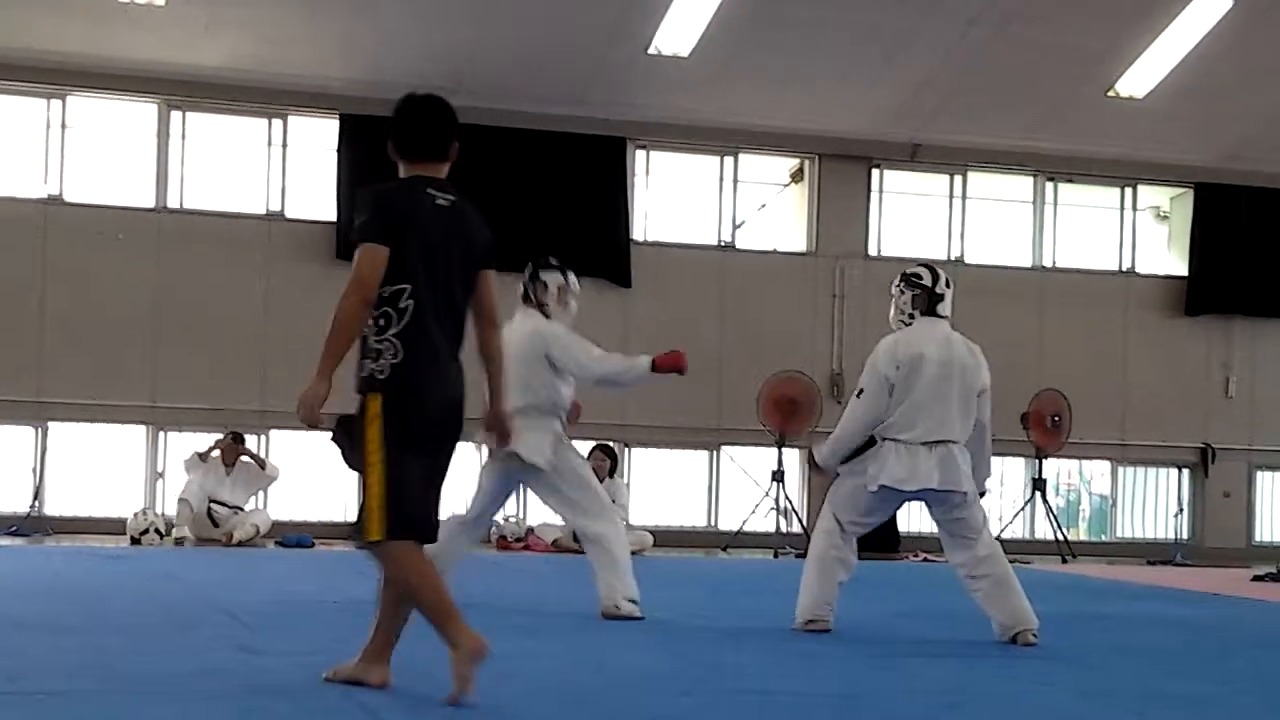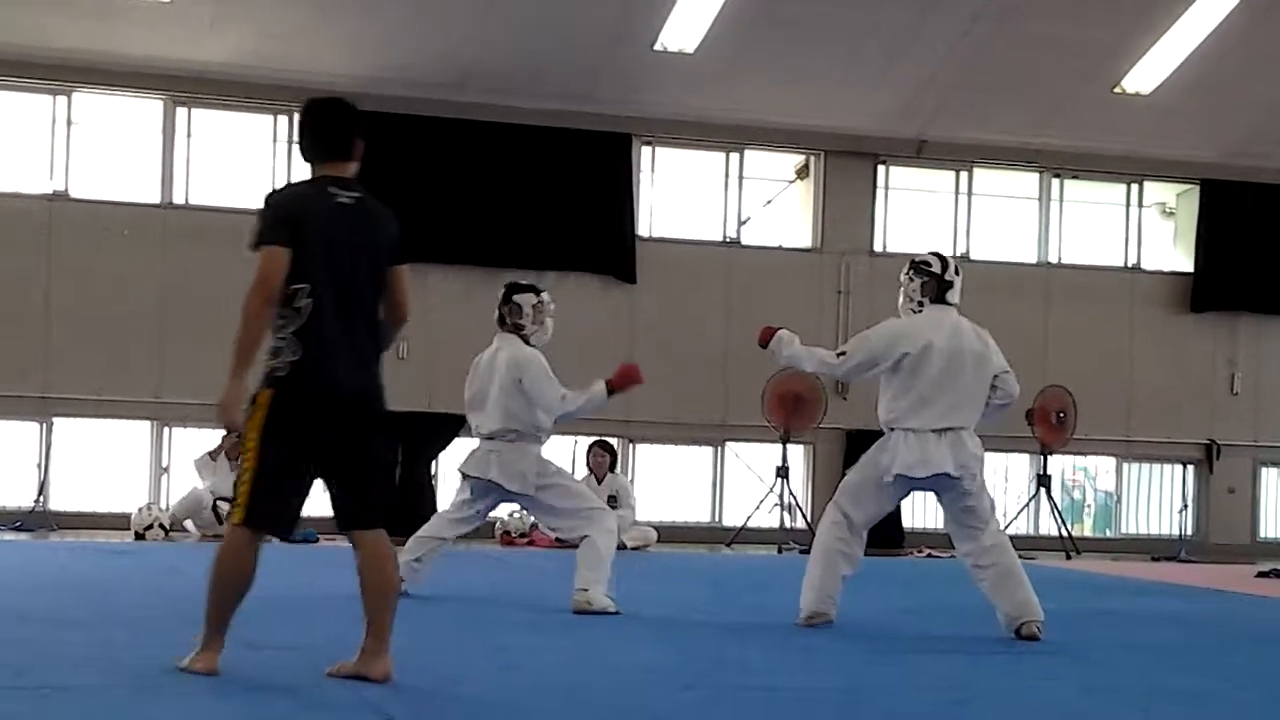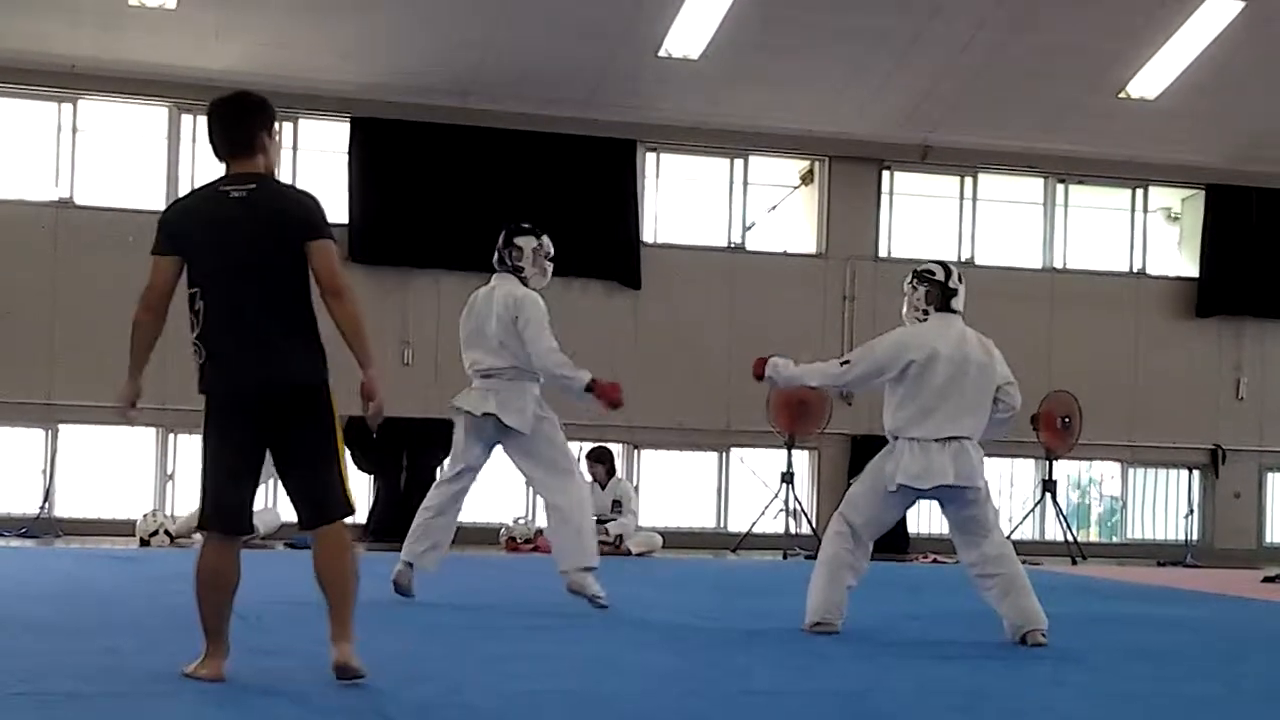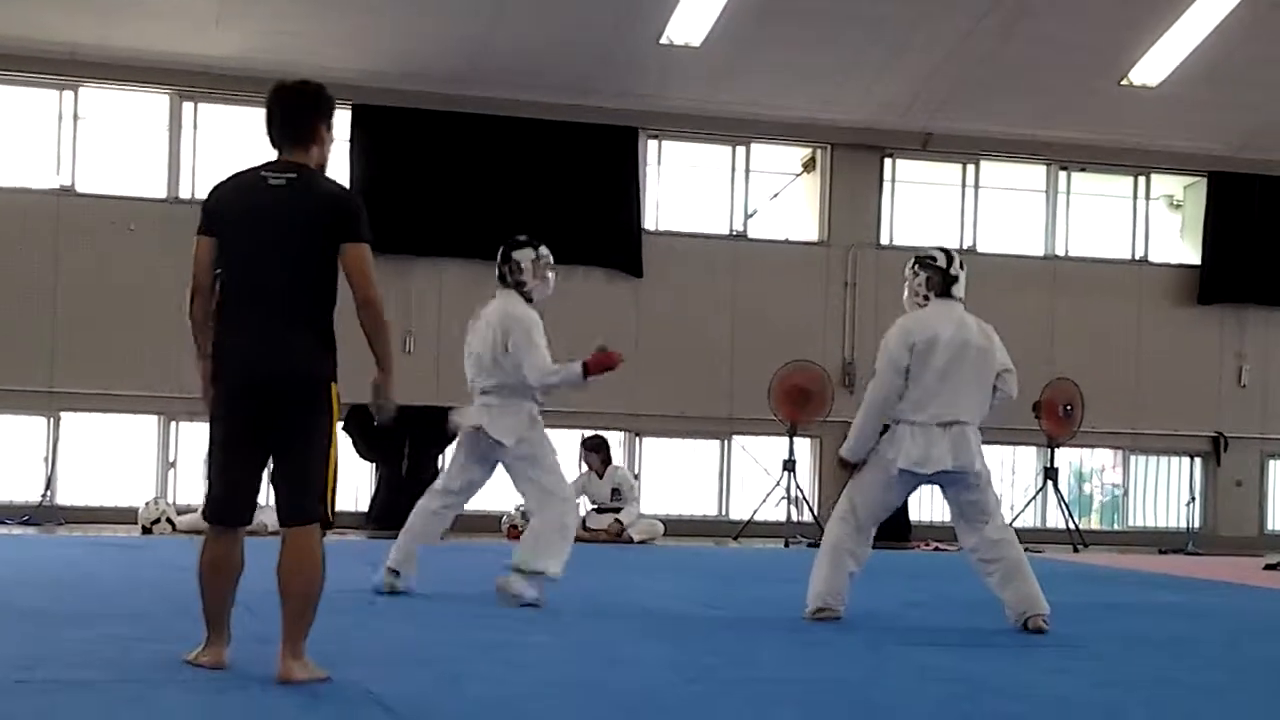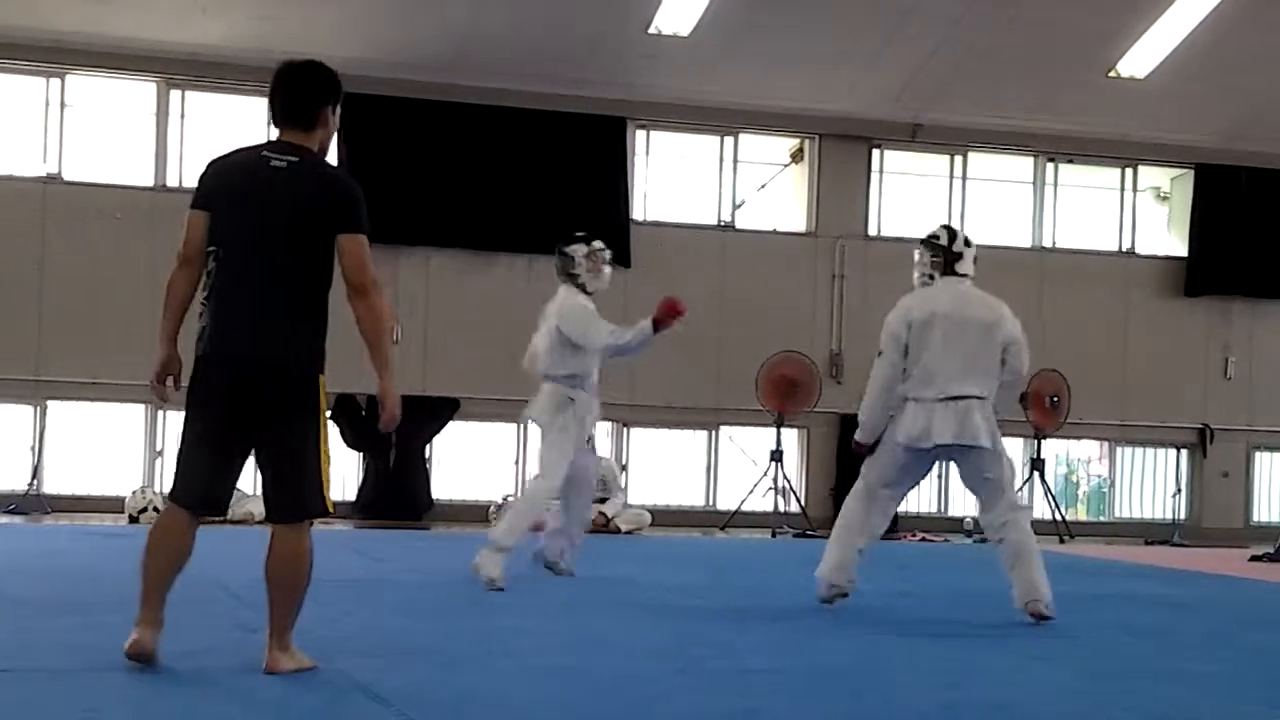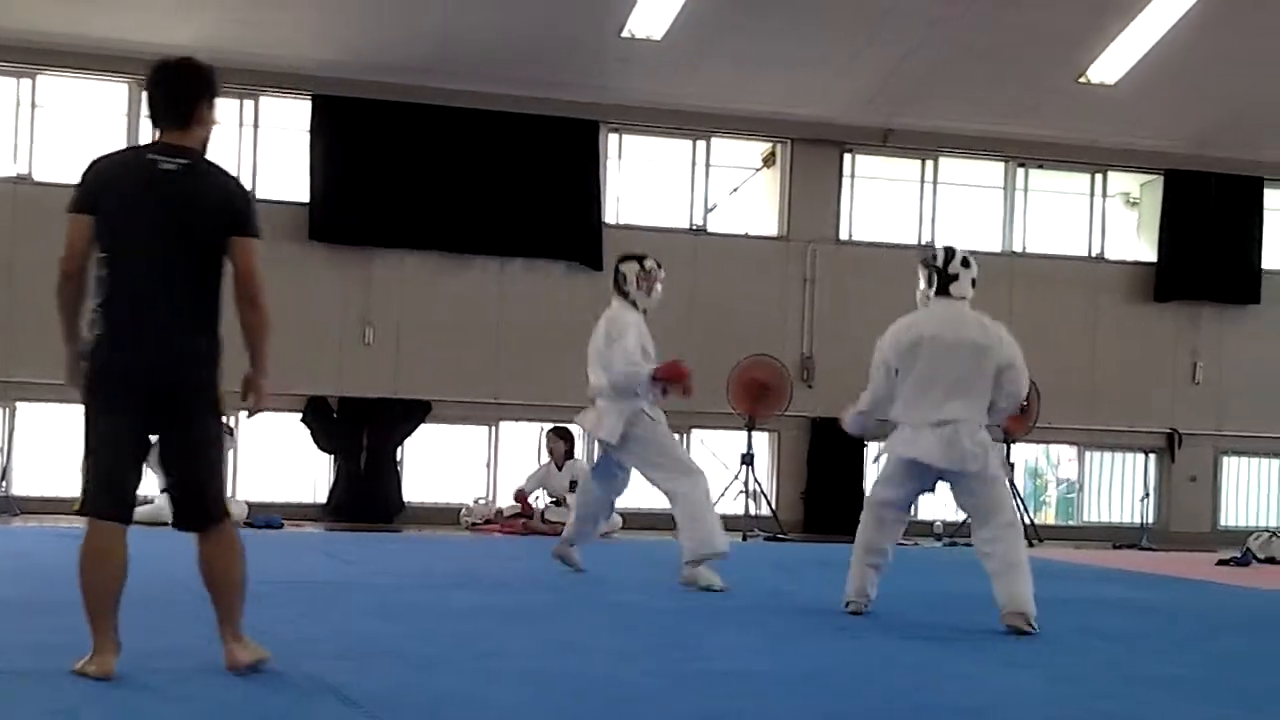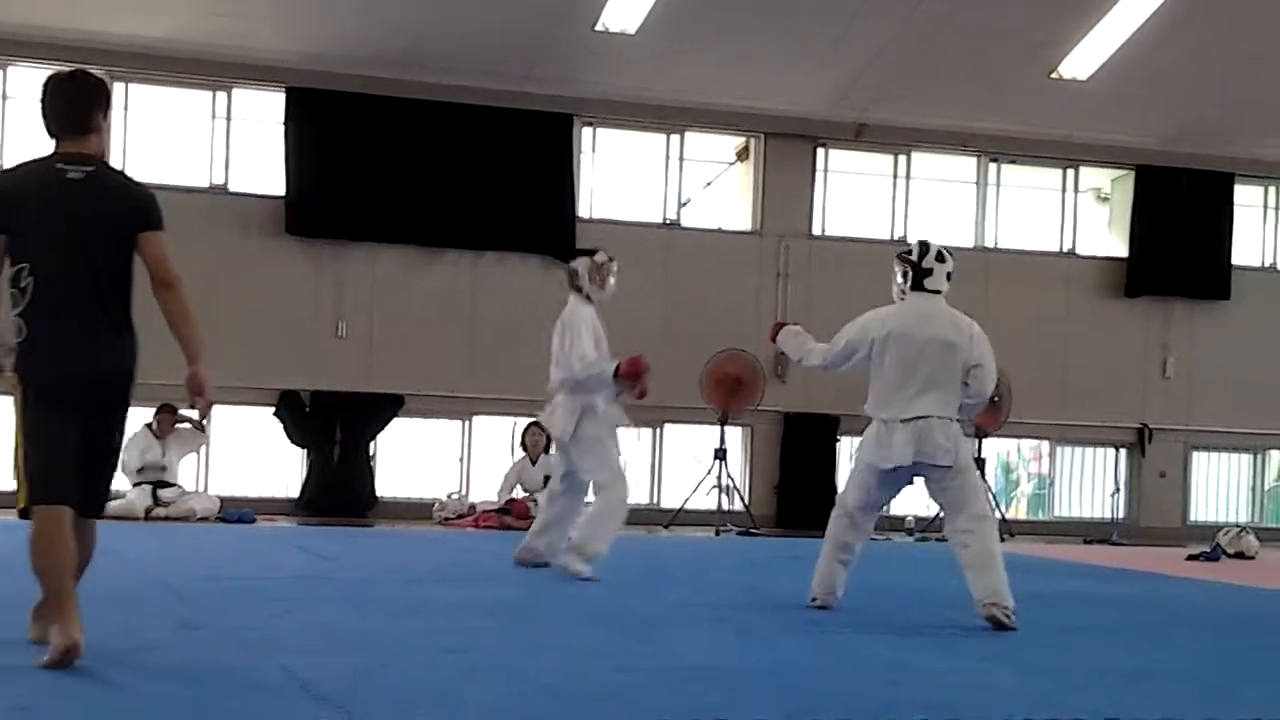
dt=0.5s
person 1, frame 1
left shoulder: (387, 202)
right shoulder: (472, 221)
left elbow: (360, 294)
right elbow: (487, 320)
left wrist: (322, 377)
right wrist: (497, 401)
left hip: (394, 387)
right hip: (444, 392)
left knee: (393, 534)
right knee: (403, 533)
left ankle: (462, 639)
right ankle: (375, 659)
person 1, frame 2
left shoulder: (287, 206)
right shoulder: (381, 218)
left elbow: (262, 296)
right elbow: (398, 312)
left wrist: (236, 381)
left hip: (296, 388)
right hip: (361, 391)
left knee: (247, 523)
right knee: (368, 524)
left ankle: (209, 648)
right ankle: (375, 651)
person 1, frame 3
left shoulder: (183, 215)
right shoulder: (299, 206)
left elbow: (152, 306)
right elbow: (336, 292)
left wrist: (134, 376)
right wrist: (368, 370)
left hip: (230, 390)
right hip: (301, 386)
left knee: (222, 530)
right knee: (327, 516)
left ankle: (214, 654)
right ankle: (343, 639)
person 1, frame 4
left shoulder: (225, 196)
right shoulder: (337, 202)
left elbow: (201, 291)
right elbow: (366, 298)
left wrist: (209, 363)
right wrist: (385, 371)
left hip: (238, 375)
right hip: (306, 379)
left knee: (223, 519)
right knee: (303, 522)
left ankle: (214, 643)
right ankle: (293, 656)
person 1, frame 5
left shoulder: (222, 172)
right shoulder: (338, 190)
left elbow: (188, 266)
right elbow: (363, 289)
left wrist: (167, 344)
right wrist: (386, 377)
left hip: (221, 361)
right hip: (294, 370)
left knee: (186, 500)
right knee: (292, 517)
left ankle: (146, 623)
right ankle: (281, 647)
person 1, frame 6
left shoulder: (103, 175)
right shoulder: (226, 192)
left elbow: (71, 270)
right elbow: (249, 293)
left wrist: (73, 341)
right wrist: (258, 368)
left hip: (115, 366)
right hip: (191, 372)
left knee: (106, 514)
right knee: (210, 516)
left ankle: (104, 650)
right ankle: (235, 640)
person 1, frame 7
right shoulder: (131, 196)
right elbow: (165, 284)
right wrist: (196, 363)
right hip: (109, 367)
left knee: (51, 504)
right knee: (85, 505)
left ankle: (65, 623)
right ankle: (52, 613)
person 2, frame 1
left shoulder: (895, 346)
right shoulder: (971, 354)
left elbow: (865, 413)
right elbow: (980, 425)
left wrist: (826, 455)
right wrist: (978, 477)
left hip: (893, 462)
right hip: (948, 465)
left knee: (835, 525)
right knee: (975, 546)
left ankle: (815, 613)
right ankle: (1020, 625)
person 2, frame 2
left shoulder: (902, 331)
right shoulder: (979, 339)
left elbow: (837, 363)
right elbow: (1007, 391)
left wrist: (782, 343)
left hip: (903, 449)
right hip: (957, 452)
left knee: (843, 519)
right knee: (982, 535)
left ankle: (817, 607)
right ankle: (1026, 617)
person 2, frame 3
left shoulder: (907, 341)
right shoulder: (984, 348)
left elbow: (842, 373)
right elbow: (1010, 402)
left wrist: (777, 369)
left hip: (908, 458)
right hip: (961, 461)
left knee: (849, 529)
right knee: (987, 543)
left ankle: (824, 616)
right ankle: (1030, 625)
person 2, frame 4
left shoulder: (909, 328)
right shoulder: (985, 334)
left elbow: (881, 395)
right elbow: (1006, 390)
left wrist: (853, 449)
left hip: (909, 443)
right hip: (962, 446)
left knee: (853, 517)
right knee: (988, 530)
left ankle: (825, 602)
right ankle: (1031, 611)
person 2, frame 5
left shoulder: (911, 306)
right shoulder: (996, 310)
left elbow: (886, 375)
right elbow: (1017, 369)
left wrist: (868, 431)
left hip: (918, 420)
right hip: (974, 422)
left knee: (871, 495)
right knee: (1004, 509)
left ankle: (835, 577)
right ankle: (1035, 597)
person 2, frame 6
left shoulder: (904, 330)
right shoulder: (994, 333)
left elbow: (879, 396)
right elbow: (1015, 391)
left wrist: (854, 420)
left hip: (913, 441)
right hip: (970, 443)
left knee: (879, 515)
right knee: (998, 528)
left ankle: (858, 596)
right ankle: (1017, 608)
person 2, frame 7
left shoulder: (878, 321)
right shoulder: (966, 328)
left elbow: (828, 357)
right elbow: (981, 388)
left wrist: (787, 337)
left hip: (889, 437)
right hip: (942, 437)
left knee: (852, 513)
right knee: (972, 520)
left ankle: (824, 592)
right ankle: (995, 601)
person 3, frame 1
left shoulder: (510, 333)
right shoulder: (547, 332)
right elbow: (598, 367)
left wrist: (561, 401)
right wrist: (655, 363)
left hip: (509, 439)
right hip: (541, 441)
left knee: (474, 517)
right knee: (600, 519)
right ankle: (618, 599)
person 3, frame 2
left shoulder: (483, 360)
right shoulder: (527, 359)
right elbow: (561, 406)
right wrist: (611, 386)
left hip: (485, 459)
right hip: (521, 463)
left knee: (450, 522)
right knee: (598, 519)
left ankle: (399, 576)
right ankle: (590, 593)
person 3, frame 3
left shoulder: (477, 299)
right shoulder: (525, 298)
right elbow: (546, 355)
right wrist: (595, 386)
left hip: (479, 400)
right hip: (518, 402)
left knee: (451, 483)
right knee: (566, 484)
left ankle: (408, 564)
right ankle: (580, 571)
person 3, frame 4
left shoulder: (484, 315)
right shoulder: (521, 316)
right elbow: (539, 374)
right wrist: (588, 367)
left hip: (481, 416)
right hip: (515, 418)
left knee: (442, 497)
right knee: (556, 502)
left ankle: (393, 571)
right ankle: (522, 577)
person 3, frame 5
left shoulder: (564, 305)
right shoulder: (573, 306)
left elbow: (533, 359)
right elbow: (609, 341)
right wrist: (656, 322)
left hip: (569, 405)
right hip: (563, 406)
left knee: (582, 484)
right knee: (549, 484)
left ankle: (556, 552)
right ankle: (492, 554)
person 3, frame 6
left shoulder: (615, 319)
right shoulder: (624, 320)
right elbow: (623, 369)
left wrist: (669, 378)
right wrist: (657, 372)
left hip: (612, 417)
right hip: (630, 416)
left knee: (601, 489)
right knee: (688, 481)
left ankle: (568, 545)
right ankle: (698, 563)
person 3, frame 7
left shoulder: (578, 314)
right shoulder: (579, 315)
right elbow: (582, 367)
left wrist: (625, 382)
right wrist: (620, 370)
left hip: (575, 411)
right hip: (582, 412)
left knee: (570, 485)
right knee: (613, 488)
left ankle: (534, 548)
right ankle: (576, 551)
